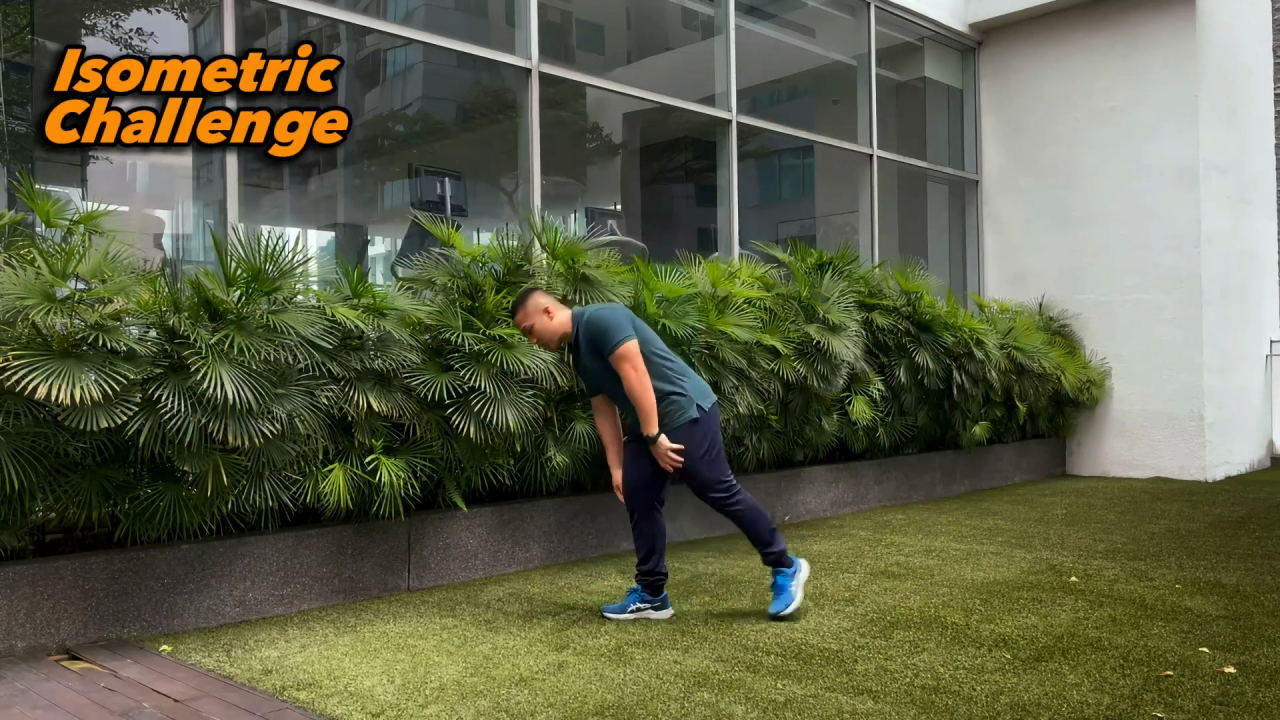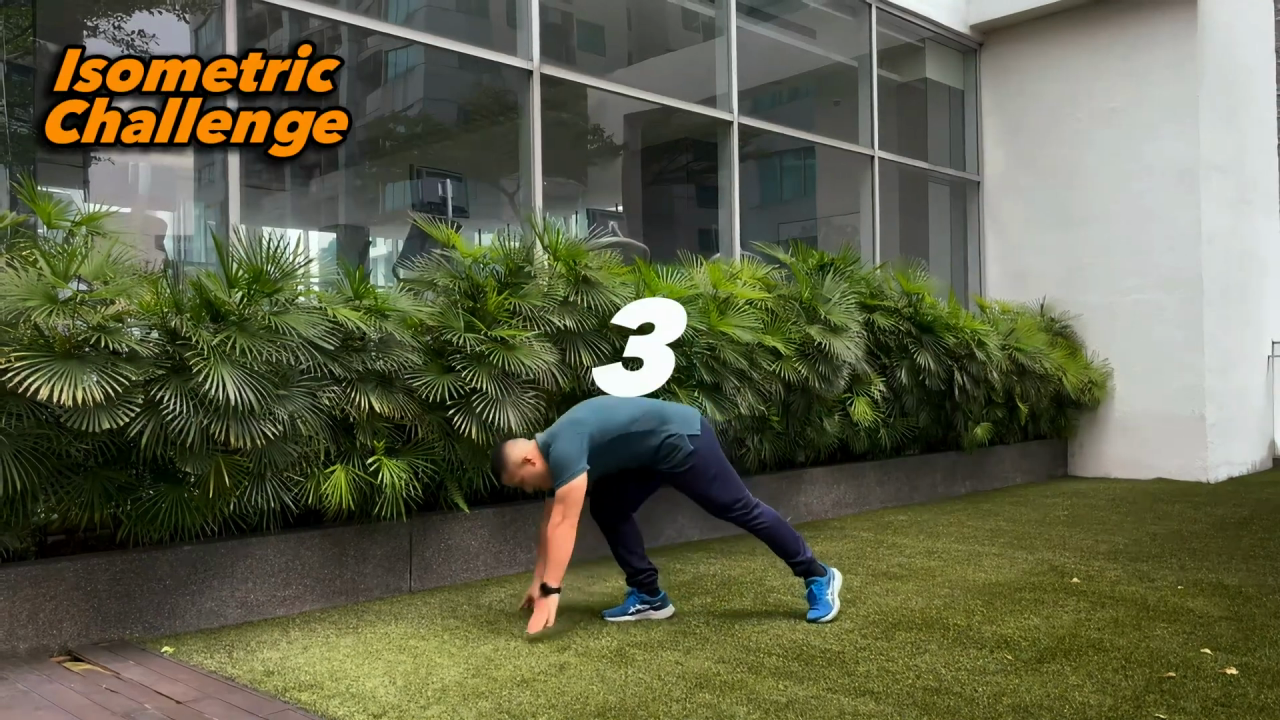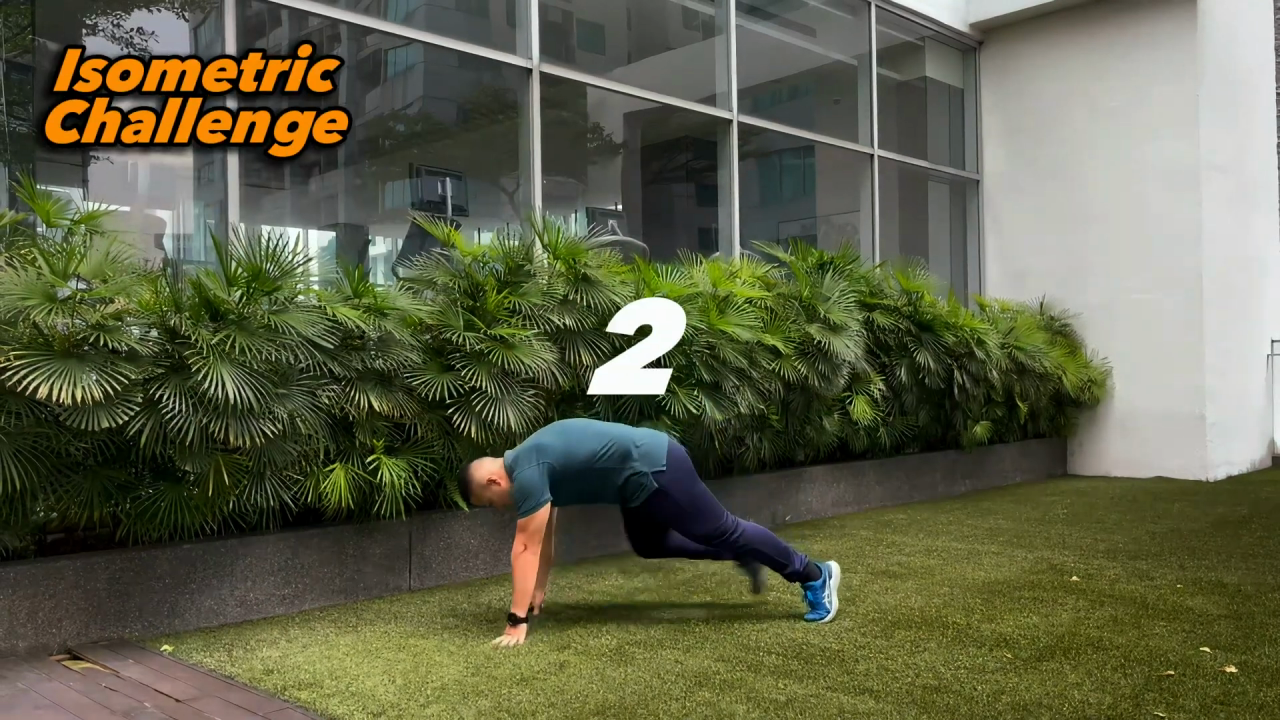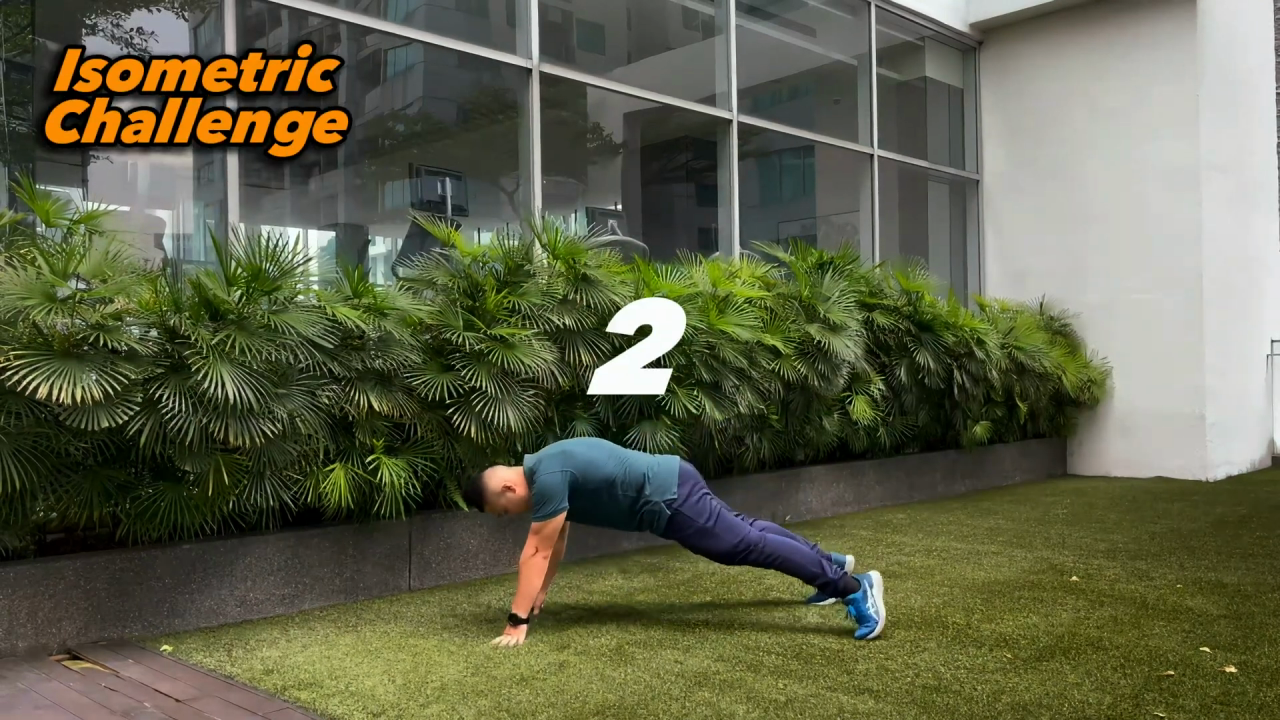
dt=0.7s
person 1, frame 1
left shoulder: (597, 321)
right shoulder: (579, 354)
left elbow: (634, 373)
right elbow: (604, 411)
left wrist: (654, 436)
right wrist: (617, 468)
left hip: (687, 411)
left knee: (721, 492)
right knee: (640, 502)
left ankle: (786, 568)
right ankle: (651, 595)
person 1, frame 2
left shoulder: (565, 446)
right shoulder: (555, 447)
left elbow: (564, 522)
right elbow: (556, 521)
left wrist: (549, 592)
right wrist: (543, 580)
left hip: (681, 438)
right hip: (652, 448)
left knee: (741, 508)
right knee: (607, 509)
left ankle: (819, 578)
right ankle: (649, 596)
person 1, frame 3
left shoulder: (527, 474)
right shoulder: (531, 462)
left elbow: (525, 548)
right elbow: (544, 536)
left wrist: (517, 620)
right wrist: (538, 591)
left hip: (651, 467)
right hip: (647, 456)
left knee: (721, 530)
right knee: (649, 544)
left ankle: (814, 575)
right ankle: (743, 555)
person 1, frame 4
left shoulder: (547, 479)
right shoulder: (546, 467)
left elbow: (537, 552)
right elbow: (557, 540)
left wrist: (518, 621)
right wrist: (540, 592)
left hip: (668, 496)
right hip: (669, 483)
left knee: (747, 546)
right knee: (743, 529)
left ankle: (855, 588)
right ankle: (830, 562)
